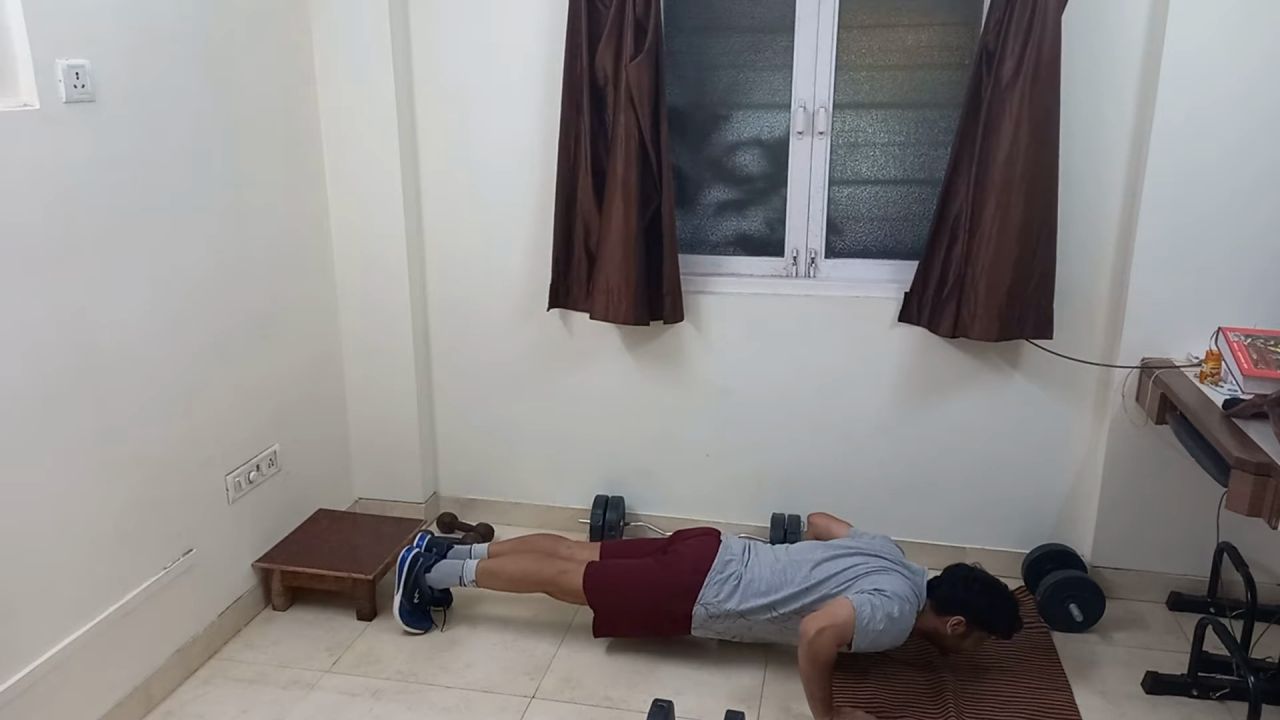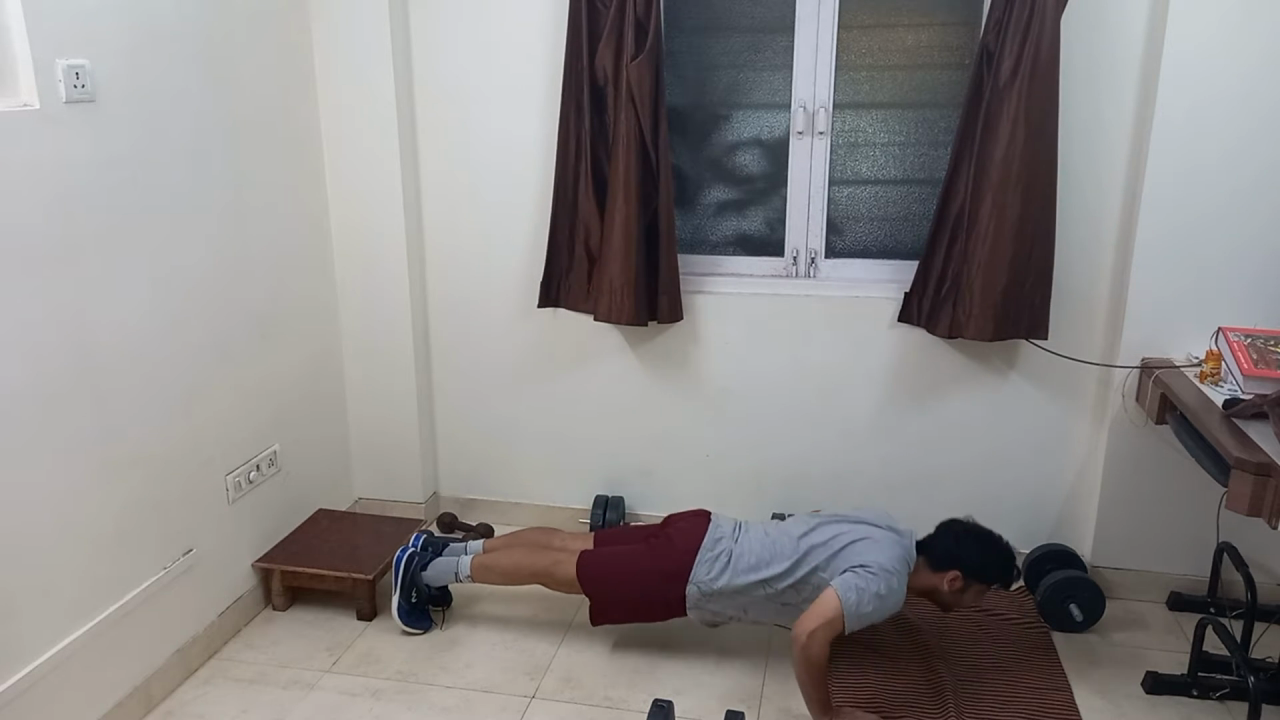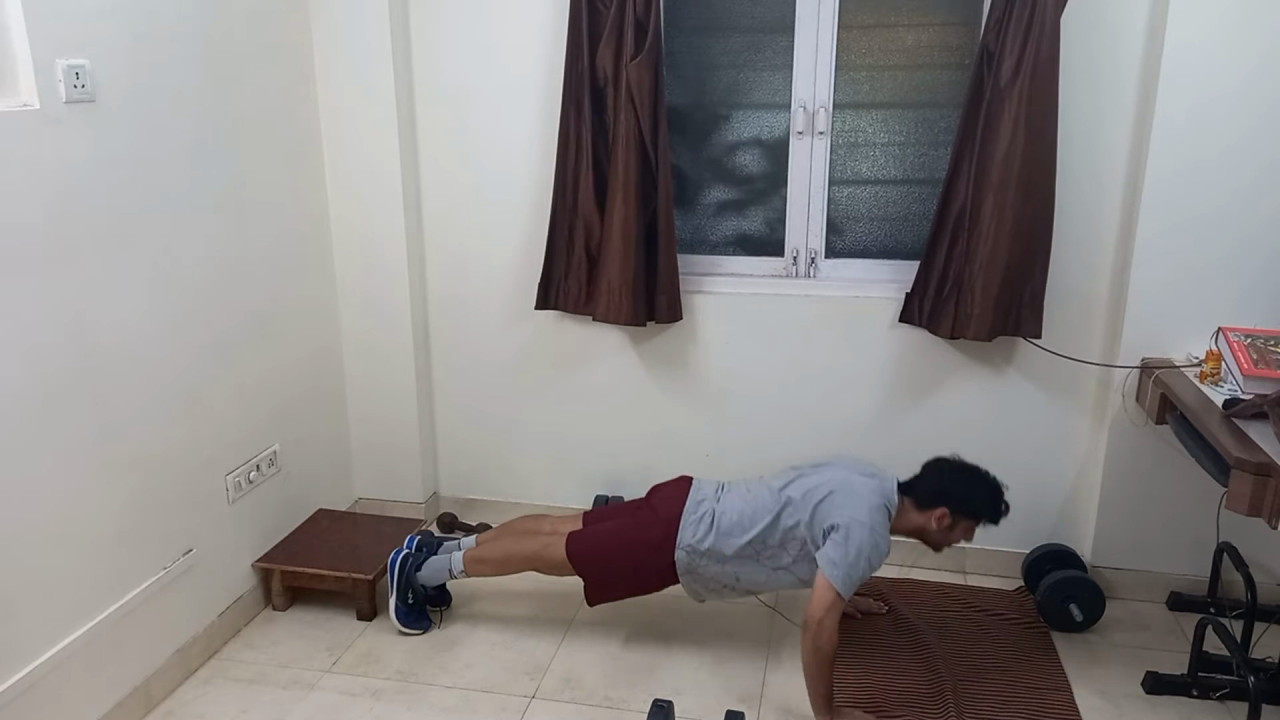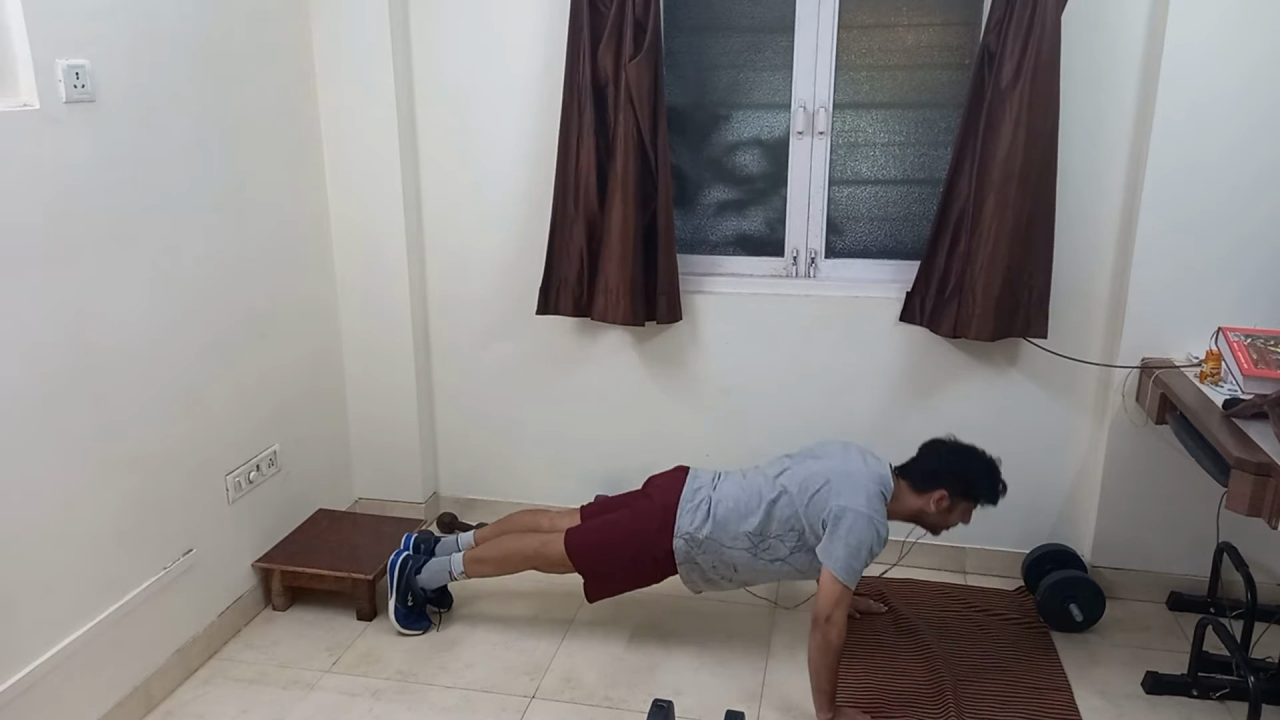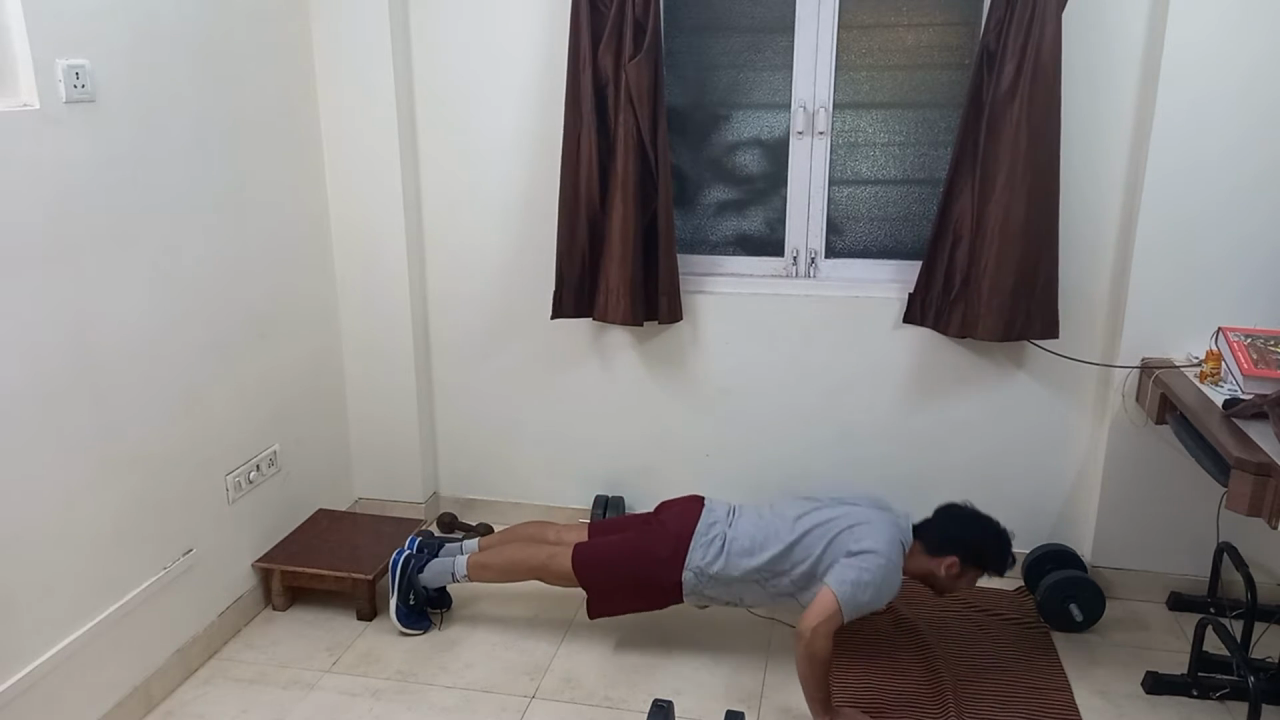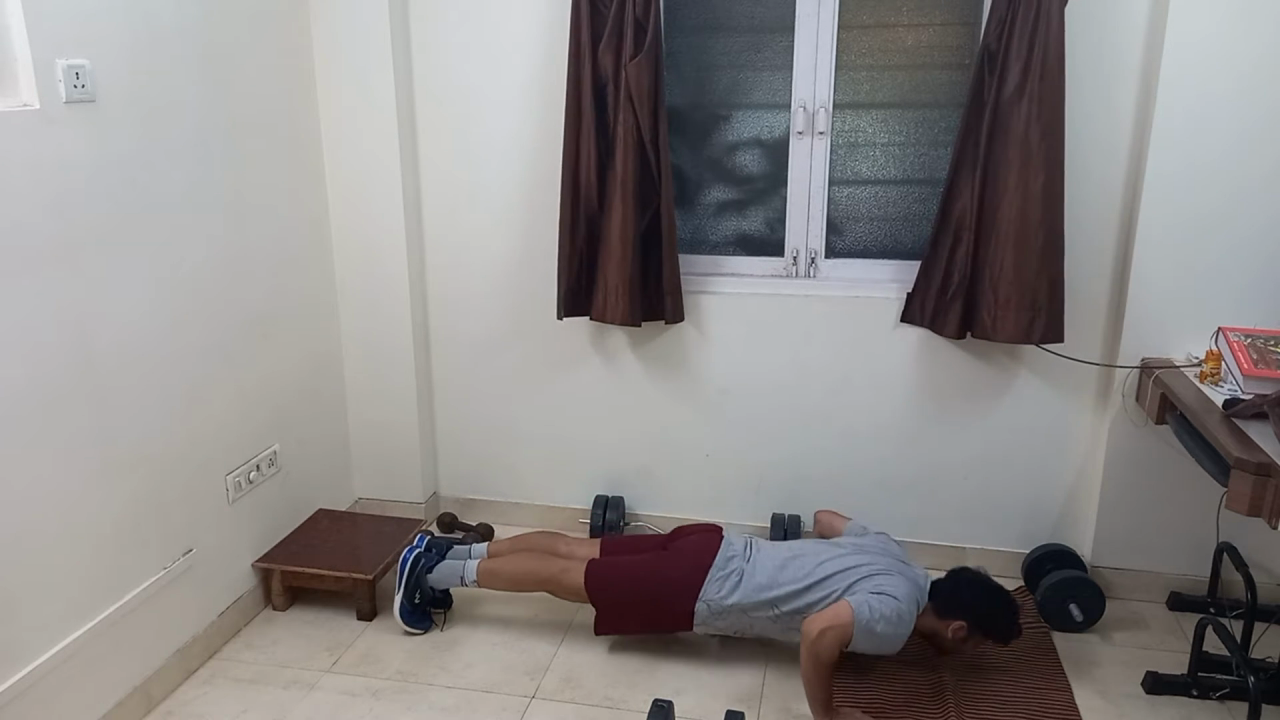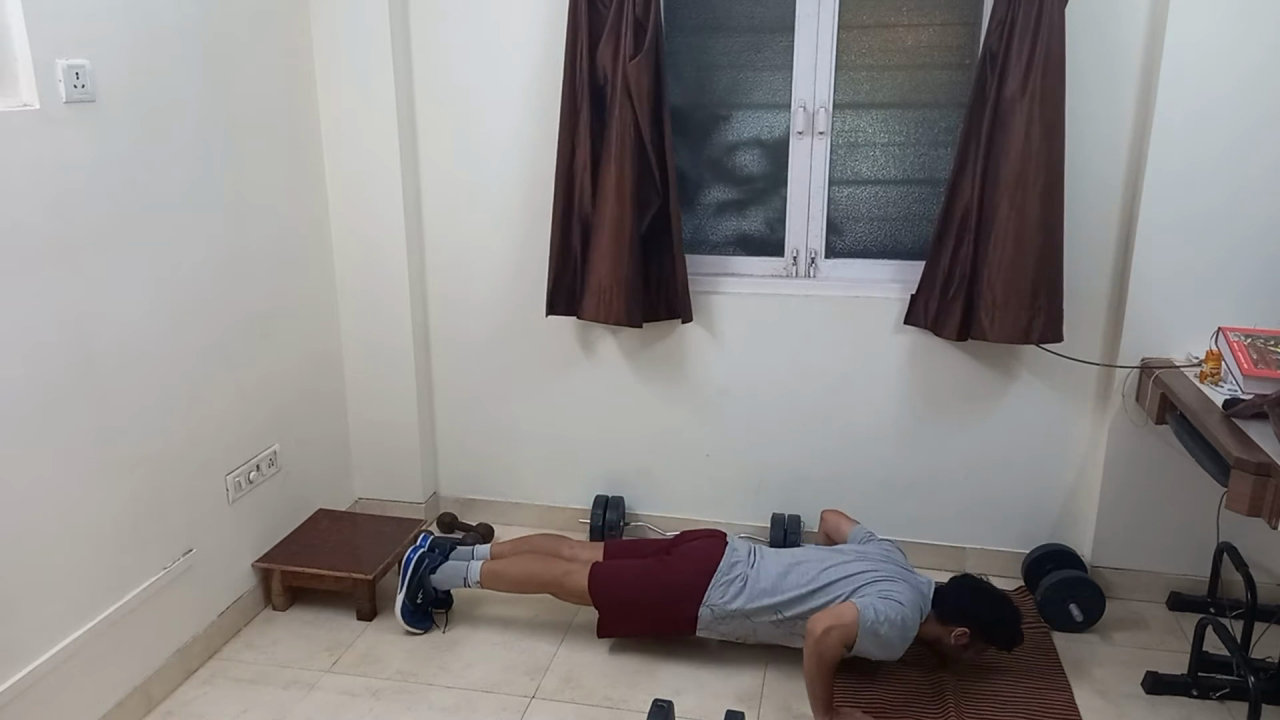
dt=0.3s
person 1, frame 1
left shoulder: (893, 558)
right shoulder: (894, 612)
left elbow: (820, 520)
right elbow: (815, 633)
left hip: (712, 555)
right hip: (700, 594)
left knee: (575, 555)
right knee: (562, 580)
left ankle: (450, 553)
right ankle: (435, 570)
person 1, frame 2
left shoulder: (891, 532)
right shoulder: (885, 582)
right elbow: (807, 633)
left hip: (705, 536)
right hip: (693, 577)
left knee: (569, 544)
right knee: (559, 569)
left ankle: (446, 550)
right ankle: (433, 569)
person 1, frame 3
left shoulder: (870, 479)
right shoulder: (866, 528)
right elbow: (816, 625)
left wrist: (843, 593)
left hip: (688, 507)
right hip: (681, 543)
left knee: (561, 527)
right knee: (551, 554)
left ankle: (440, 547)
right ankle: (426, 569)
person 1, frame 4
left shoulder: (865, 464)
right shoulder: (864, 514)
right elbow: (827, 620)
left wrist: (840, 586)
left hip: (686, 494)
right hip: (680, 534)
left knee: (556, 525)
right knee: (548, 552)
left ankle: (439, 547)
right ankle: (426, 572)
person 1, frame 5
left shoulder: (885, 519)
right shoulder: (882, 569)
right elbow: (811, 631)
left wrist: (845, 596)
left hip: (699, 522)
right hip: (689, 560)
left knee: (565, 537)
right knee: (555, 564)
left ankle: (441, 550)
right ankle: (427, 569)
person 1, frame 6
left shoulder: (891, 558)
right shoulder: (894, 615)
left elbow: (824, 517)
right elbow: (818, 635)
left hip: (715, 550)
right hip: (702, 590)
left knee: (576, 552)
right knee: (567, 579)
left ankle: (449, 553)
right ankle: (435, 570)
person 1, frame 7
left shoulder: (894, 563)
right shoulder: (897, 621)
left elbow: (831, 517)
right elbow: (823, 632)
left hip: (719, 557)
right hip: (707, 595)
left knee: (579, 556)
right knee: (569, 582)
left ankle: (453, 554)
right ankle: (436, 571)
